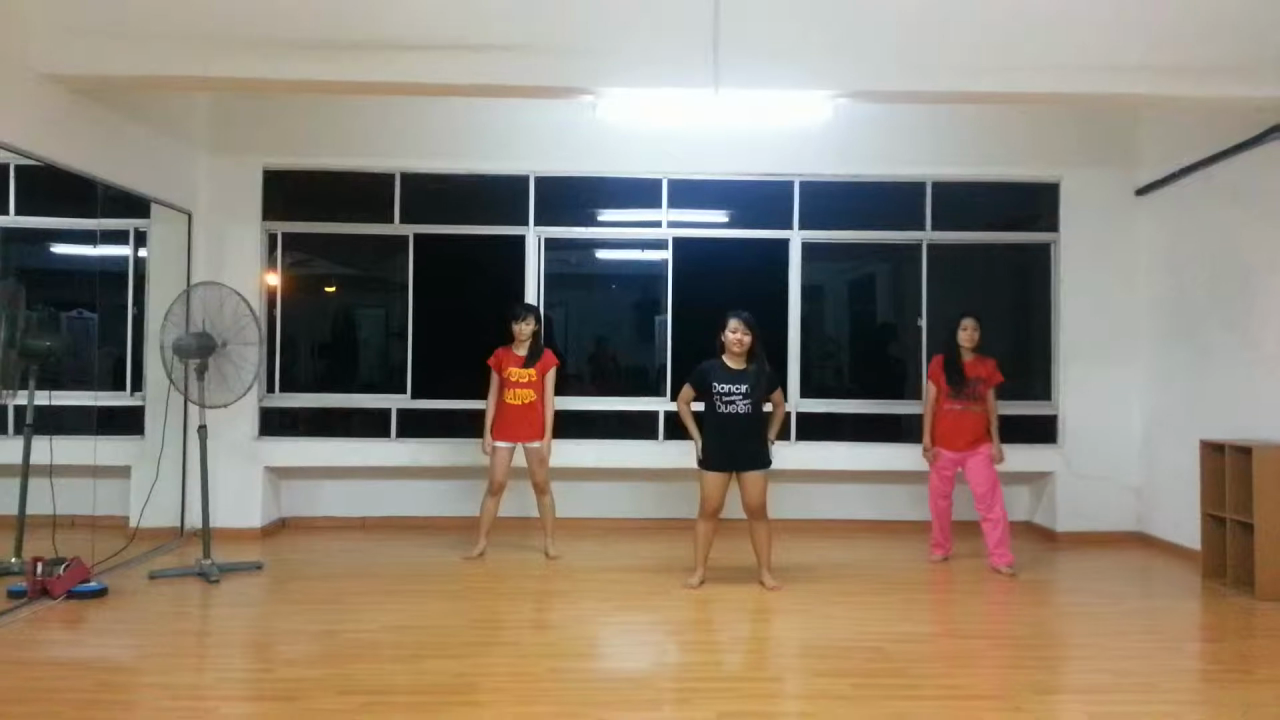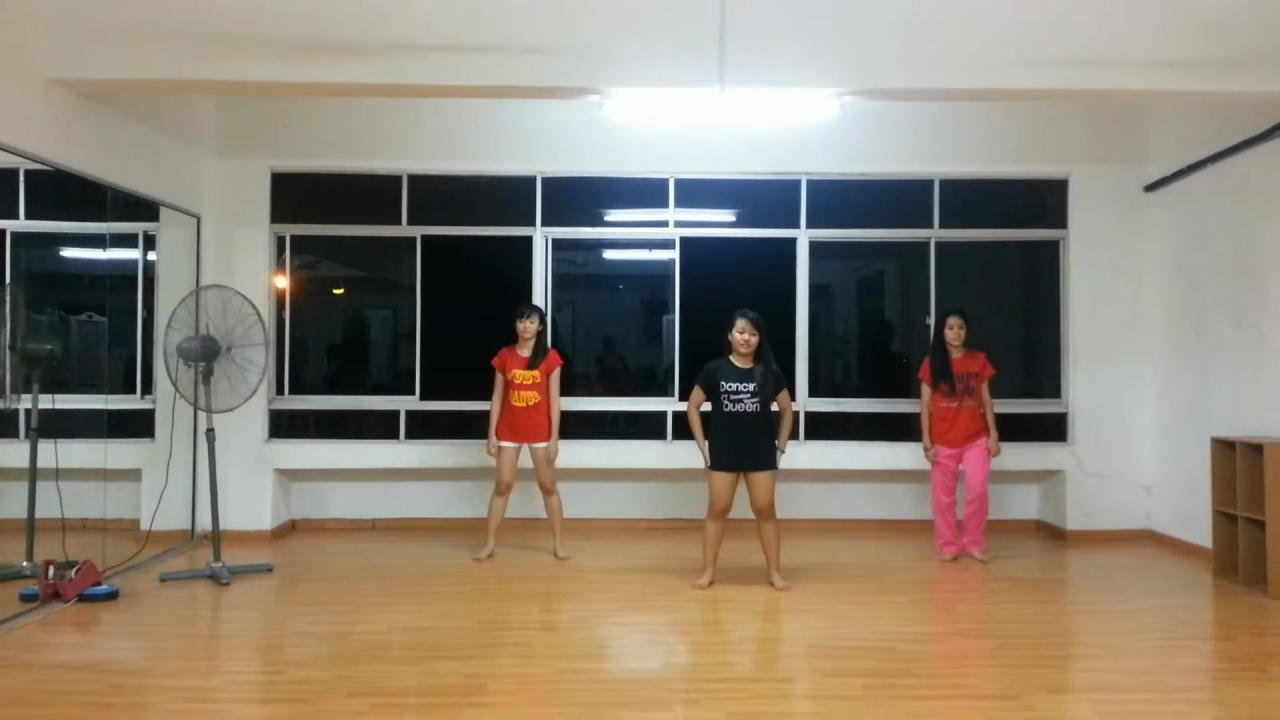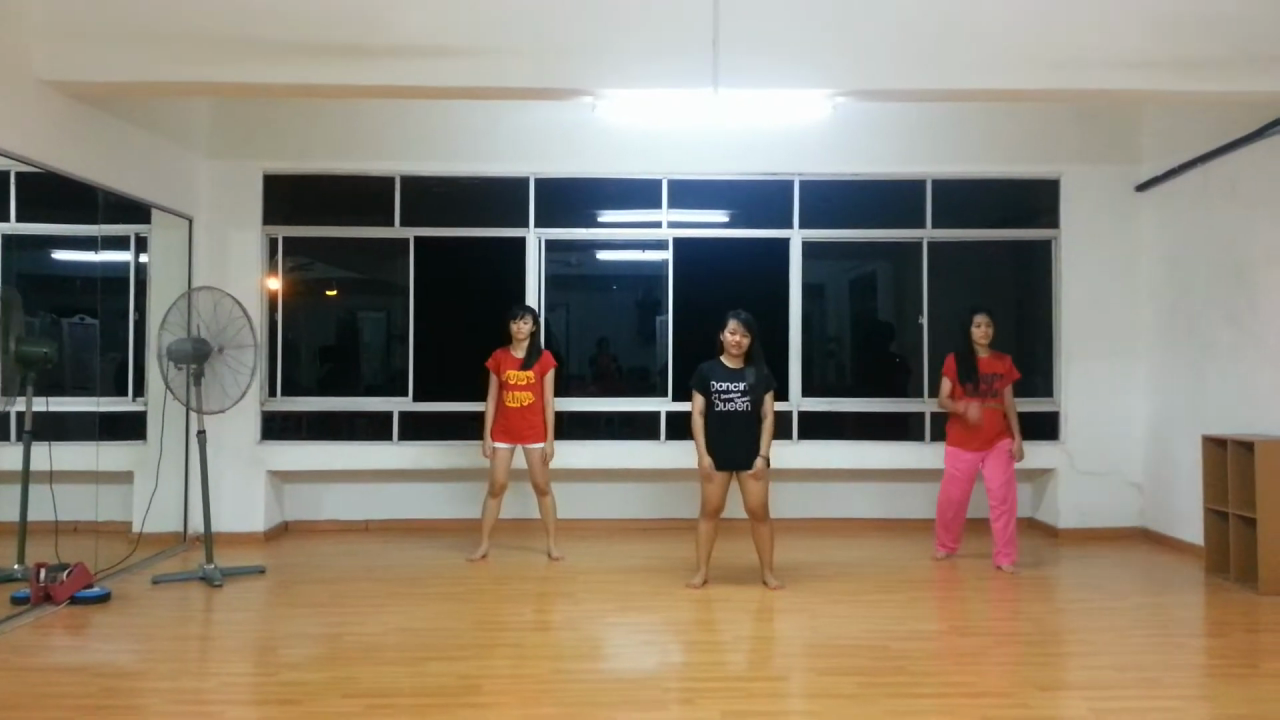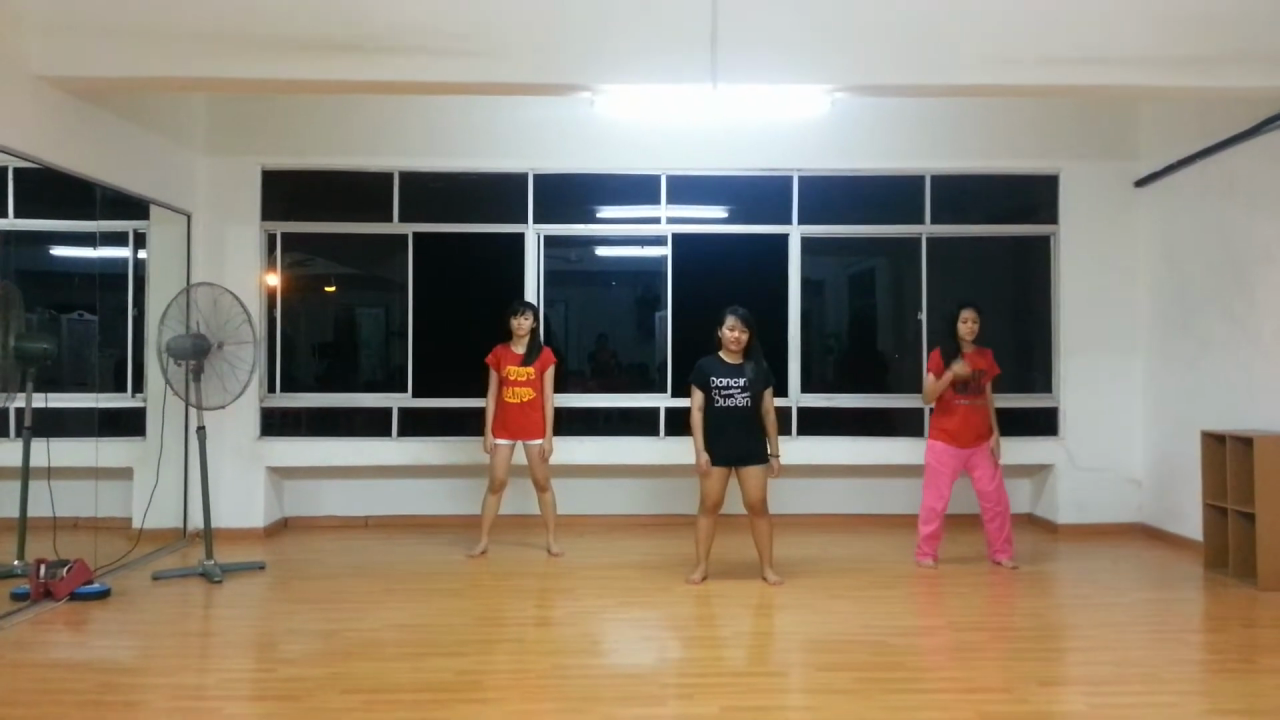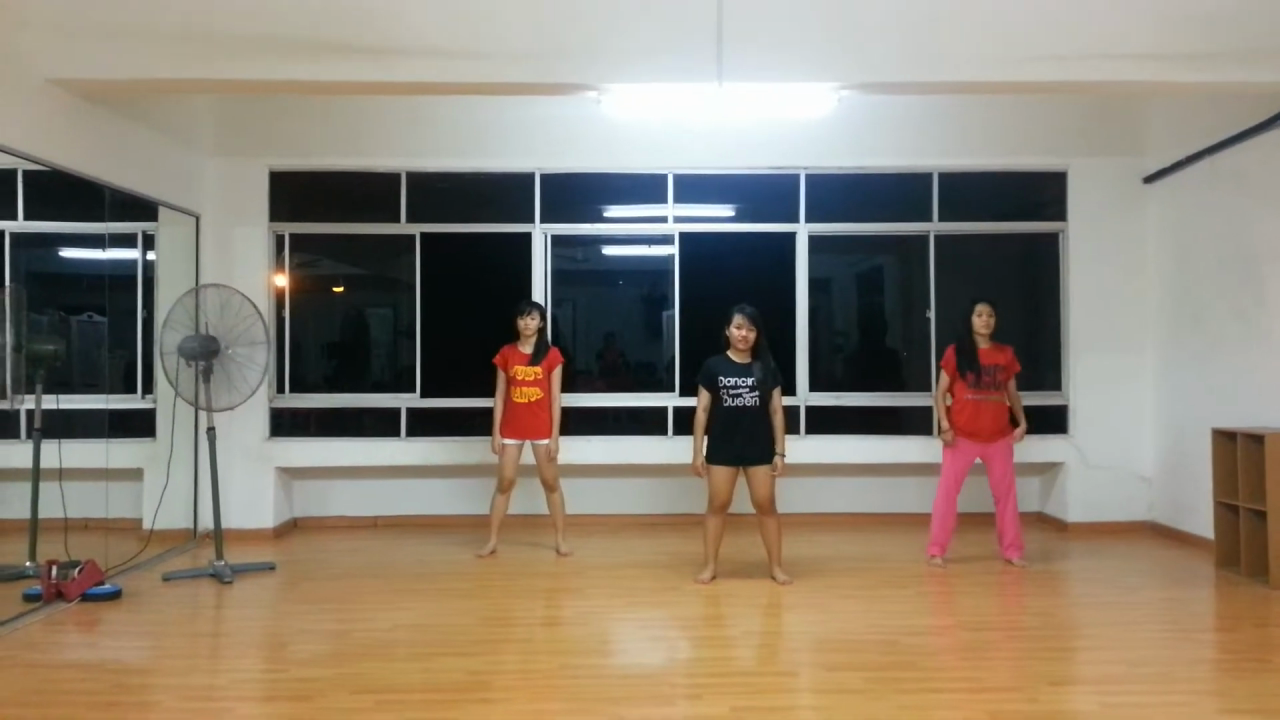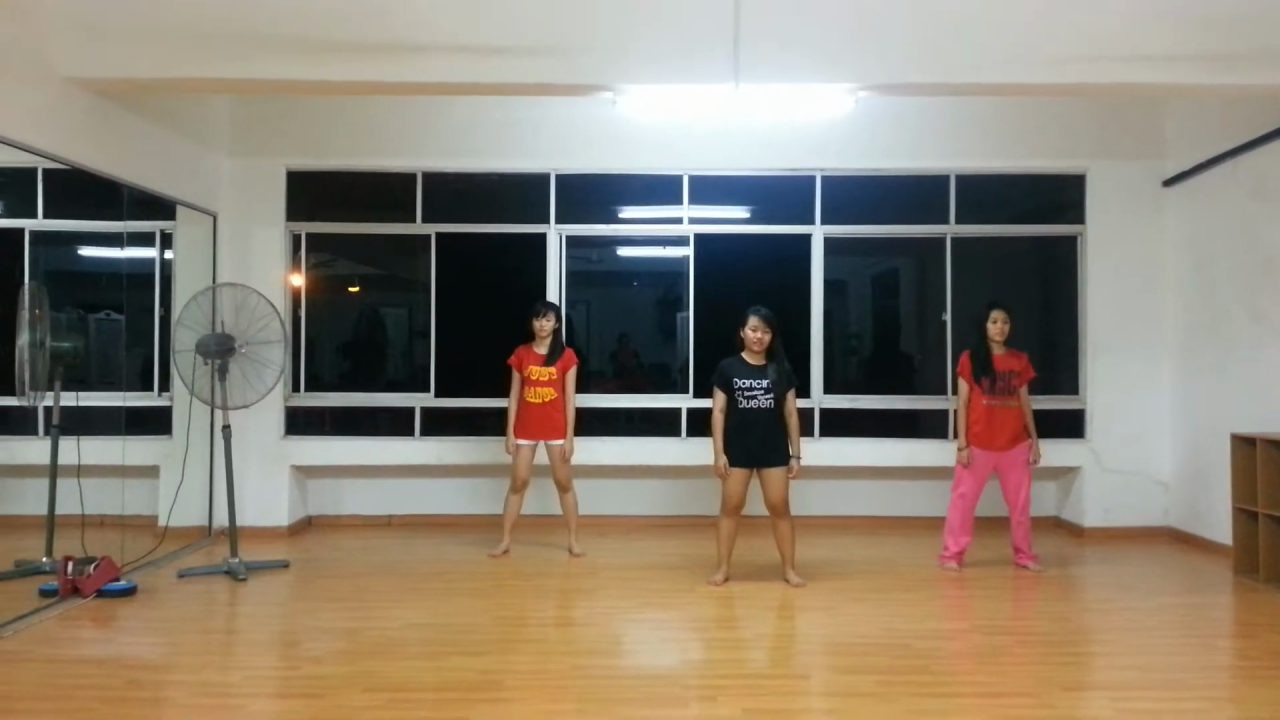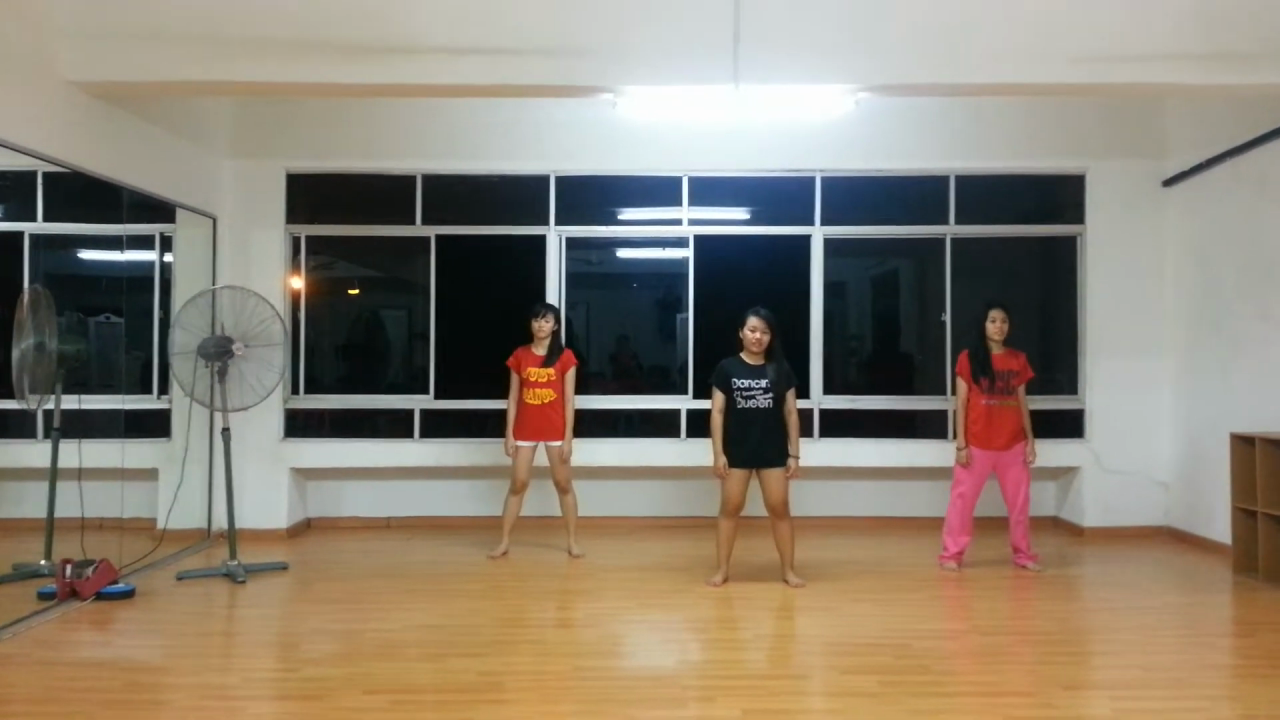
dt=0.7s
person 1, frame 1
left shoulder: (762, 372)
right shoulder: (708, 370)
left elbow: (779, 405)
right elbow: (683, 401)
left wrist: (770, 438)
right wrist: (697, 438)
left hip: (753, 453)
right hip: (715, 452)
left knee: (757, 511)
right knee: (709, 510)
left ankle: (765, 572)
right ankle: (699, 570)
person 1, frame 2
left shoulder: (769, 372)
right shoulder: (714, 370)
left elbow: (787, 409)
right elbow: (693, 407)
left wrist: (780, 447)
right wrist: (703, 446)
left hip: (761, 453)
right hip: (723, 453)
left knee: (765, 511)
right knee: (717, 511)
left ankle: (774, 572)
right ankle: (708, 571)
person 1, frame 3
left shoulder: (760, 373)
right shoulder: (706, 371)
left elbow: (767, 416)
right elbow: (698, 414)
left wrist: (763, 455)
right wrist: (702, 453)
left hip: (751, 453)
right hip: (716, 453)
left knee: (759, 511)
right knee: (710, 511)
left ankle: (767, 571)
right ankle: (702, 571)
person 1, frame 4
left shoulder: (759, 368)
right shoulder: (705, 366)
left elbow: (768, 412)
right elbow: (697, 409)
left wrist: (774, 452)
right wrist: (700, 450)
left hip: (752, 449)
right hip: (715, 449)
left knee: (757, 506)
right knee: (709, 506)
left ankle: (767, 567)
right ankle: (701, 566)
person 1, frame 5
left shoulder: (767, 368)
right shoulder: (713, 366)
left elbow: (776, 411)
right elbow: (702, 410)
left wrist: (780, 451)
right wrist: (697, 451)
left hip: (759, 448)
right hip: (722, 449)
left knee: (766, 505)
right knee: (718, 505)
left ankle: (776, 566)
right ankle: (710, 565)
person 1, frame 6
left shoulder: (781, 369)
right shoulder: (728, 368)
left elbow: (790, 413)
right elbow: (719, 411)
left wrist: (795, 454)
right wrist: (719, 452)
left hip: (774, 451)
right hip: (737, 450)
left knee: (779, 508)
right knee: (731, 507)
left ankle: (789, 569)
right ankle: (723, 567)
person 1, frame 7
left shoulder: (781, 369)
right shoulder: (727, 368)
left elbow: (791, 412)
right elbow: (718, 411)
left wrist: (794, 454)
right wrist: (718, 452)
left hip: (773, 451)
right hip: (737, 451)
left knee: (779, 508)
right knee: (730, 508)
left ankle: (788, 570)
right ankle: (722, 569)
person 2, frame 1
left shoulder: (988, 366)
right shoulder: (940, 363)
left elbow: (991, 406)
right elbow: (930, 403)
left wrist: (996, 441)
right wrist: (927, 441)
left hip: (978, 445)
right hip: (944, 444)
left knee: (989, 499)
right knee: (940, 498)
left ankle: (1000, 557)
right ankle: (940, 547)
person 2, frame 2
left shoulder: (979, 360)
right shoulder: (932, 363)
left elbow: (986, 400)
right elbow: (926, 404)
left wrist: (993, 434)
right wrist: (927, 441)
left hip: (975, 439)
right hip: (943, 441)
left knee: (977, 490)
right knee: (943, 495)
left ankle: (974, 543)
right ankle: (948, 546)
person 2, frame 3
left shoulder: (1004, 362)
right shoulder: (955, 361)
left elbow: (1009, 402)
right elbow: (942, 400)
left wrist: (1017, 438)
right wrist: (964, 408)
left hip: (998, 442)
right hip: (961, 442)
left knee: (1003, 499)
right knee: (953, 497)
left ankle: (1004, 556)
right ankle: (945, 545)
person 2, frame 4
left shoulder: (986, 357)
right shoulder: (940, 356)
left elbow: (988, 398)
right elbow: (928, 397)
left wrist: (995, 434)
right wrist: (950, 375)
left hip: (980, 441)
right hip: (945, 440)
left knee: (995, 497)
right knee: (935, 498)
left ankle: (1002, 552)
right ankle: (926, 552)
person 2, frame 5
left shoulder: (1006, 354)
right shoulder: (956, 352)
left elbow: (1012, 391)
right elbow: (941, 392)
left wrist: (1022, 422)
right wrist: (945, 426)
left hip: (999, 437)
right hip: (962, 436)
left knee: (1005, 493)
right knee: (947, 492)
left ankle: (1012, 549)
right ankle: (936, 550)
person 2, frame 6
left shoulder: (1020, 360)
right shoulder: (970, 358)
left elbow: (1025, 403)
right elbow: (963, 403)
left wrist: (1034, 440)
right wrist: (962, 443)
left hip: (1015, 445)
right hip: (978, 445)
left knee: (1020, 502)
right knee: (963, 499)
left ankle: (1024, 554)
right ankle: (951, 554)
person 2, frame 7
left shoulder: (1018, 360)
right shoulder: (969, 358)
left elbow: (1022, 403)
right elbow: (961, 403)
left wrist: (1030, 440)
right wrist: (961, 443)
left hip: (1013, 444)
right hip: (977, 444)
left knee: (1019, 501)
right knee: (963, 499)
left ankle: (1023, 554)
right ankle: (951, 554)
person 3, frame 1
left shoulder: (546, 357)
right shoulder: (500, 355)
left elbow: (548, 399)
right elbow: (492, 396)
left wrist: (547, 437)
right wrist: (486, 432)
left hip: (534, 431)
right hip: (504, 430)
left knee: (542, 486)
right knee: (495, 485)
left ankle: (549, 542)
right ankle: (481, 541)
person 3, frame 2
left shoulder: (550, 357)
right shoulder: (504, 356)
left elbow: (554, 399)
right elbow: (497, 397)
left wrist: (554, 437)
right wrist: (491, 434)
left hip: (540, 431)
right hip: (509, 431)
left knee: (548, 486)
right knee: (502, 485)
left ankle: (558, 543)
right ankle: (490, 543)
person 3, frame 3
left shoulder: (544, 359)
right shoulder: (498, 357)
left elbow: (548, 401)
right elbow: (492, 399)
left wrist: (550, 438)
right wrist: (486, 435)
left hip: (534, 433)
right hip: (503, 432)
left knee: (542, 487)
right knee: (496, 487)
left ankle: (552, 544)
right ankle: (484, 544)
person 3, frame 4
left shoulder: (544, 355)
right shoulder: (499, 353)
left elbow: (548, 398)
right elbow: (492, 395)
left wrist: (548, 436)
right wrist: (488, 432)
left hip: (534, 429)
right hip: (504, 429)
left knee: (543, 483)
right knee: (496, 483)
left ankle: (551, 539)
right ankle: (483, 540)
person 3, frame 5
left shoulder: (551, 355)
right shoulder: (506, 354)
left elbow: (555, 397)
right elbow: (500, 395)
left wrist: (555, 435)
right wrist: (496, 432)
left hip: (541, 428)
right hip: (511, 429)
left knee: (550, 483)
right knee: (504, 482)
left ankle: (560, 539)
right ankle: (492, 540)
person 3, frame 6
left shoulder: (566, 356)
right shoulder: (521, 354)
left elbow: (569, 398)
right elbow: (514, 396)
left wrist: (569, 437)
right wrist: (510, 432)
left hip: (556, 429)
right hip: (526, 429)
left knee: (564, 484)
right knee: (518, 483)
left ankle: (573, 540)
right ankle: (505, 540)
person 3, frame 7
left shoulder: (565, 357)
right shoulder: (520, 355)
left elbow: (569, 400)
right elbow: (513, 398)
left wrist: (568, 437)
right wrist: (509, 434)
left hip: (555, 431)
right hip: (525, 430)
left knee: (564, 485)
right knee: (518, 484)
left ankle: (572, 541)
right ankle: (504, 541)
